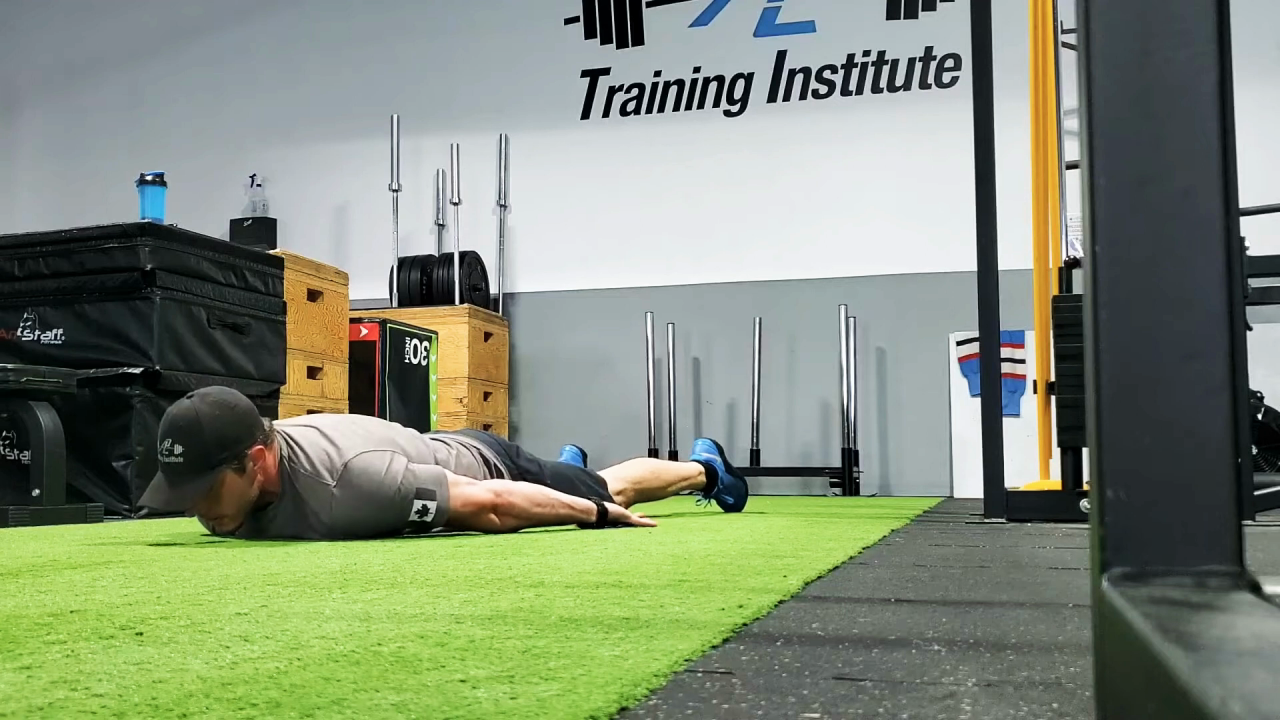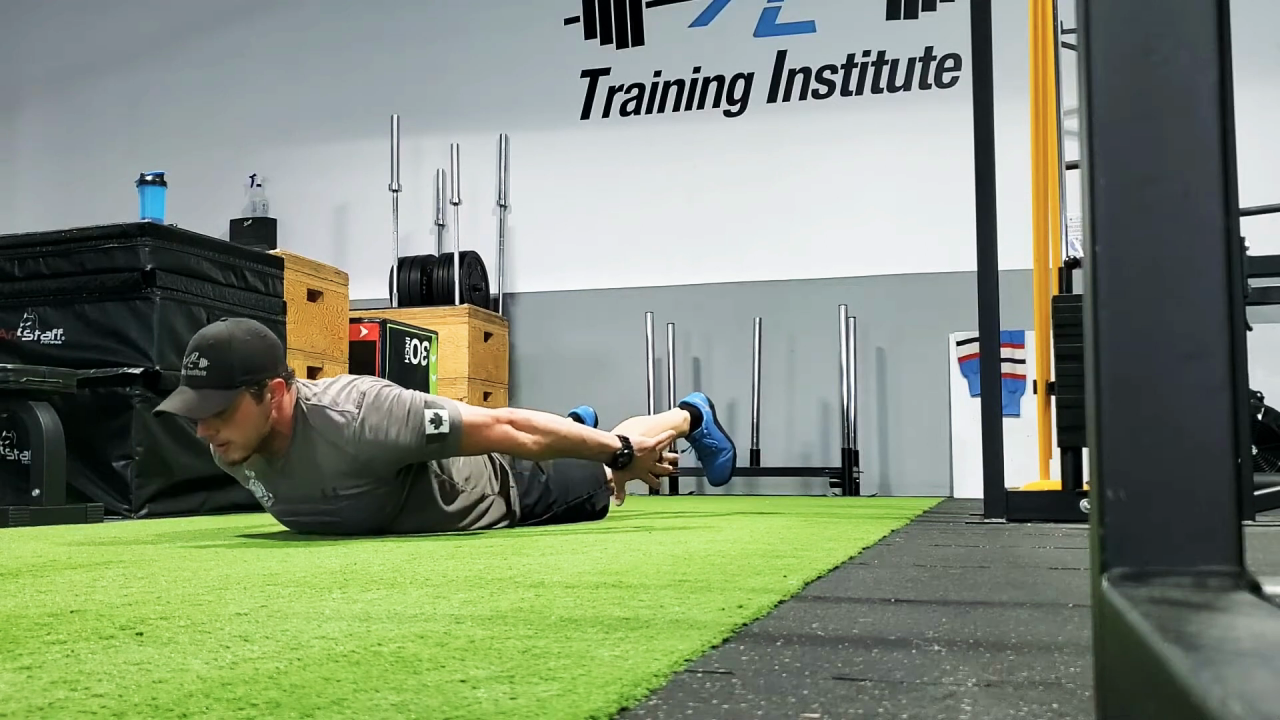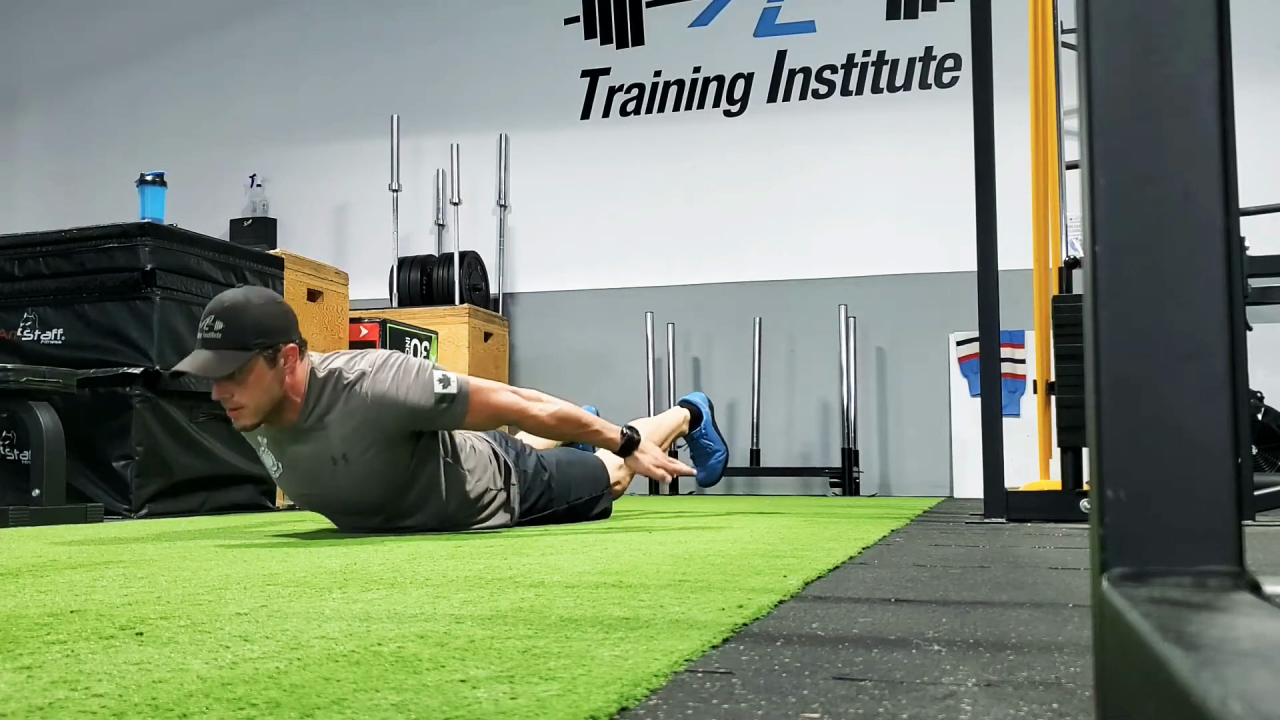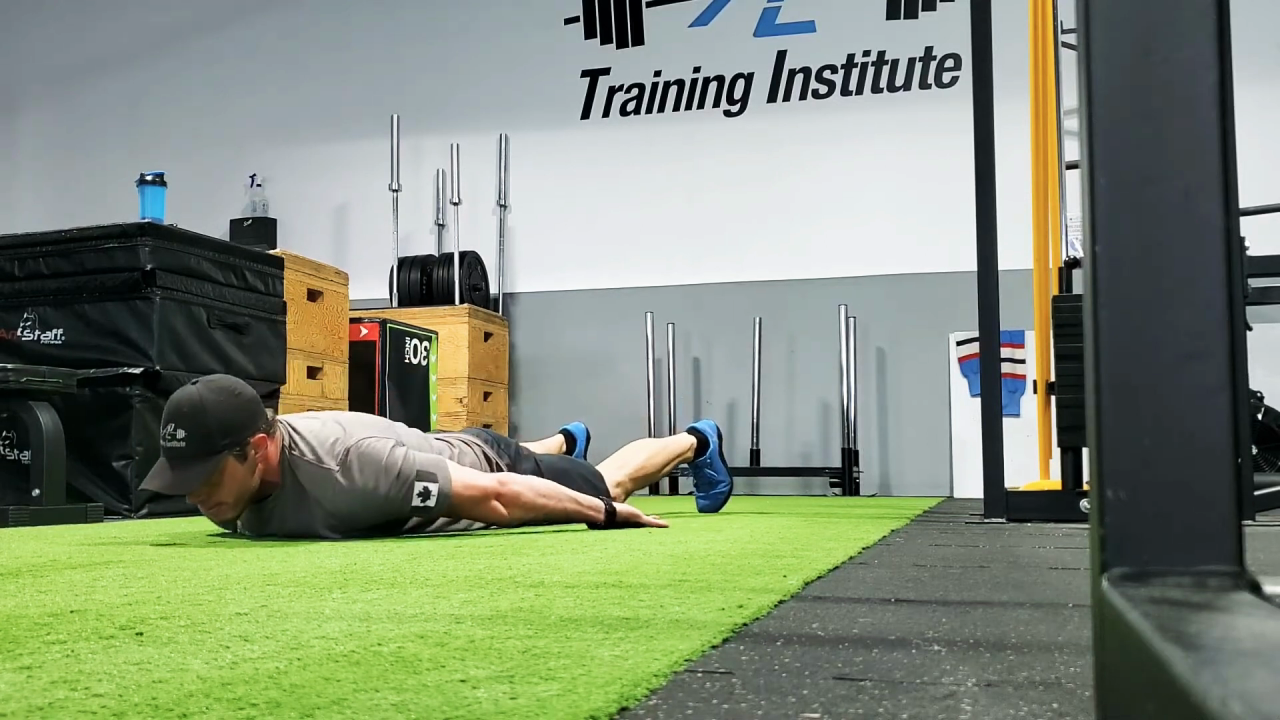
dt=1s
person 1, frame 1
left shoulder: (343, 480)
right shoulder: (232, 469)
left elbow: (493, 504)
left wrist: (601, 517)
left hip: (487, 471)
right hip: (436, 455)
left knee: (607, 491)
left ankle: (704, 468)
right ankle: (567, 461)
person 1, frame 2
left shoulder: (358, 418)
right shoulder: (232, 448)
left elbow: (505, 427)
left wrist: (623, 454)
left hip: (497, 497)
left knee: (603, 479)
left ankle: (689, 417)
right ankle: (575, 423)
person 1, frame 3
left shoulder: (373, 387)
right shoulder: (251, 414)
left elbow: (514, 402)
left wrist: (628, 444)
left hip: (500, 496)
left knee: (609, 477)
left ankle: (688, 415)
right ankle: (567, 432)
person 1, frame 4
left shoulder: (344, 467)
right shoulder: (236, 464)
left elbow: (497, 496)
left wrist: (610, 514)
left hip: (487, 475)
right hip: (439, 455)
left knee: (608, 483)
left ankle: (695, 443)
right ankle: (563, 441)
